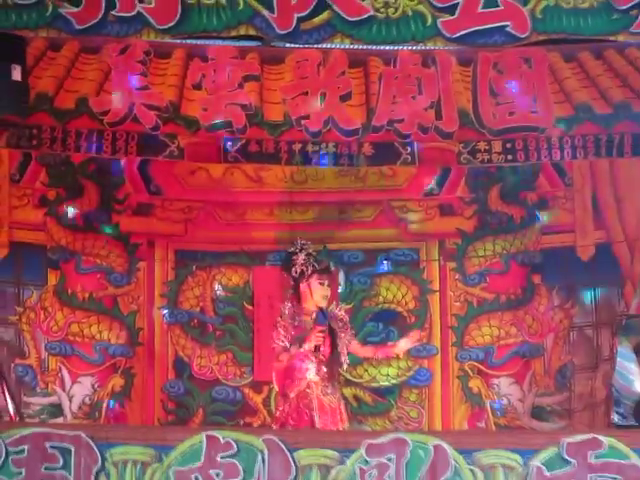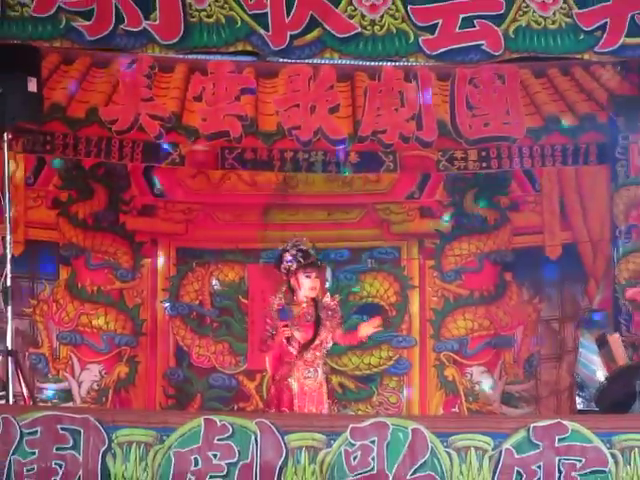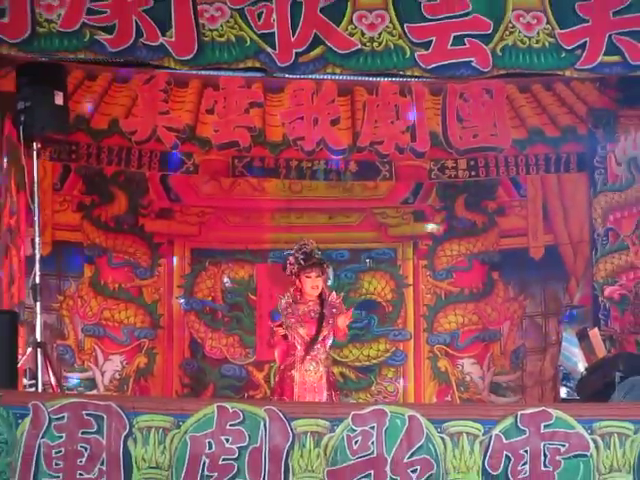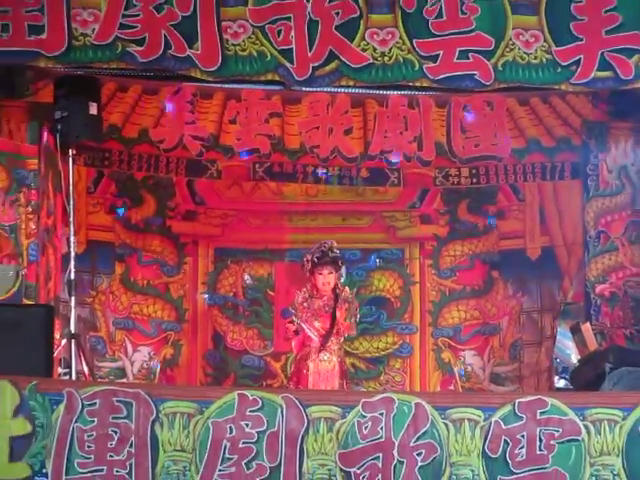
dt=0.3s
person 1, frame 1
left shoulder: (334, 319)
right shoulder: (287, 321)
left elbow: (359, 349)
right elbow: (278, 361)
right wrist: (303, 346)
left hip: (329, 399)
right hip: (300, 400)
person 1, frame 2
left shoulder: (326, 308)
right shoulder: (279, 309)
left elbow: (340, 338)
right elbow: (266, 346)
left wrist: (359, 333)
right wrist: (277, 338)
left hip: (317, 381)
right hip: (289, 381)
person 1, frame 3
left shoulder: (332, 304)
right shoulder: (287, 306)
left elbow: (340, 337)
right elbow: (277, 343)
left wrist: (341, 327)
right wrist: (278, 334)
left hip: (320, 374)
right hip: (293, 373)
person 1, frame 4
left shoulder: (345, 299)
right shoulder: (303, 299)
left elbow: (352, 332)
right elbow: (296, 334)
left wrist: (343, 321)
right wrist: (291, 329)
left hip: (333, 363)
right hip: (308, 363)
